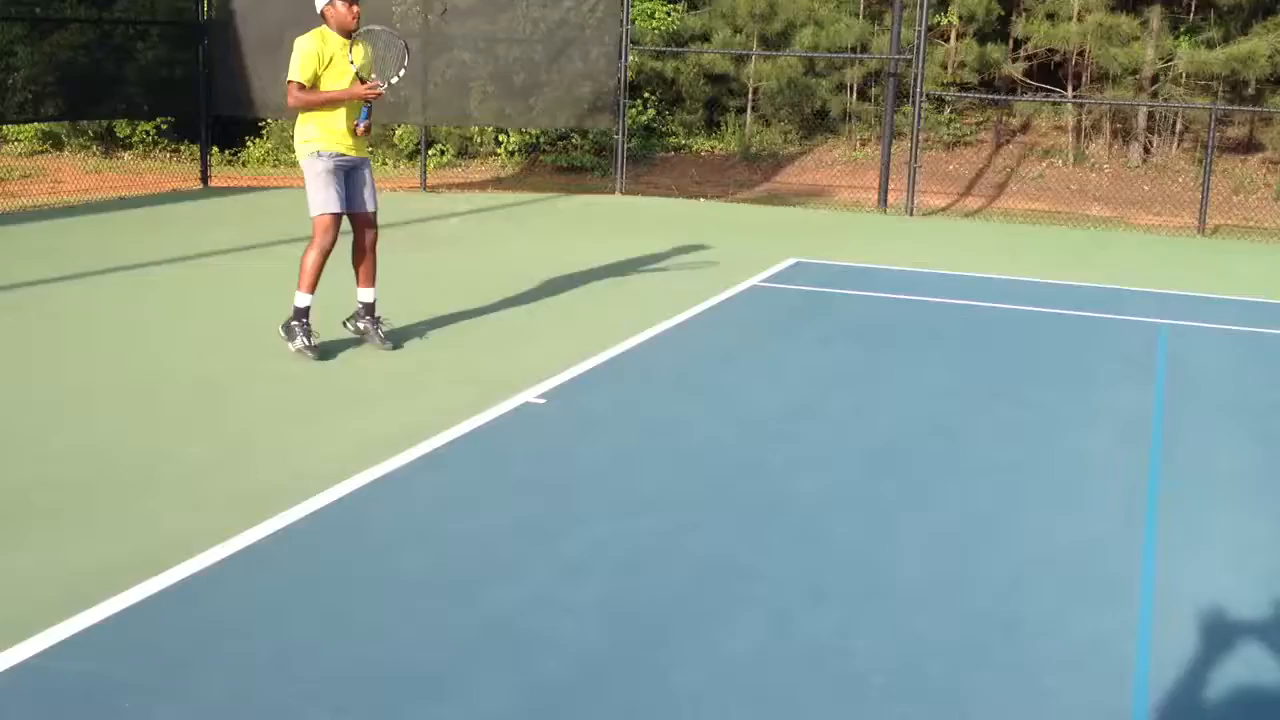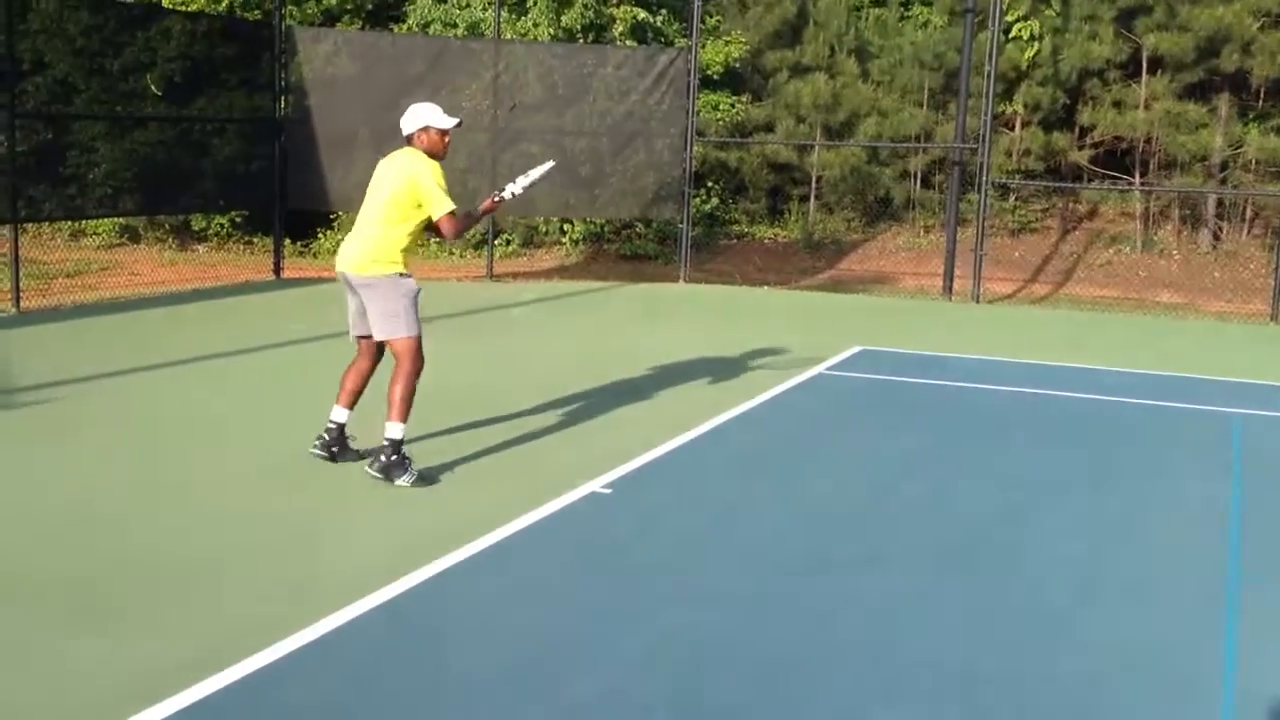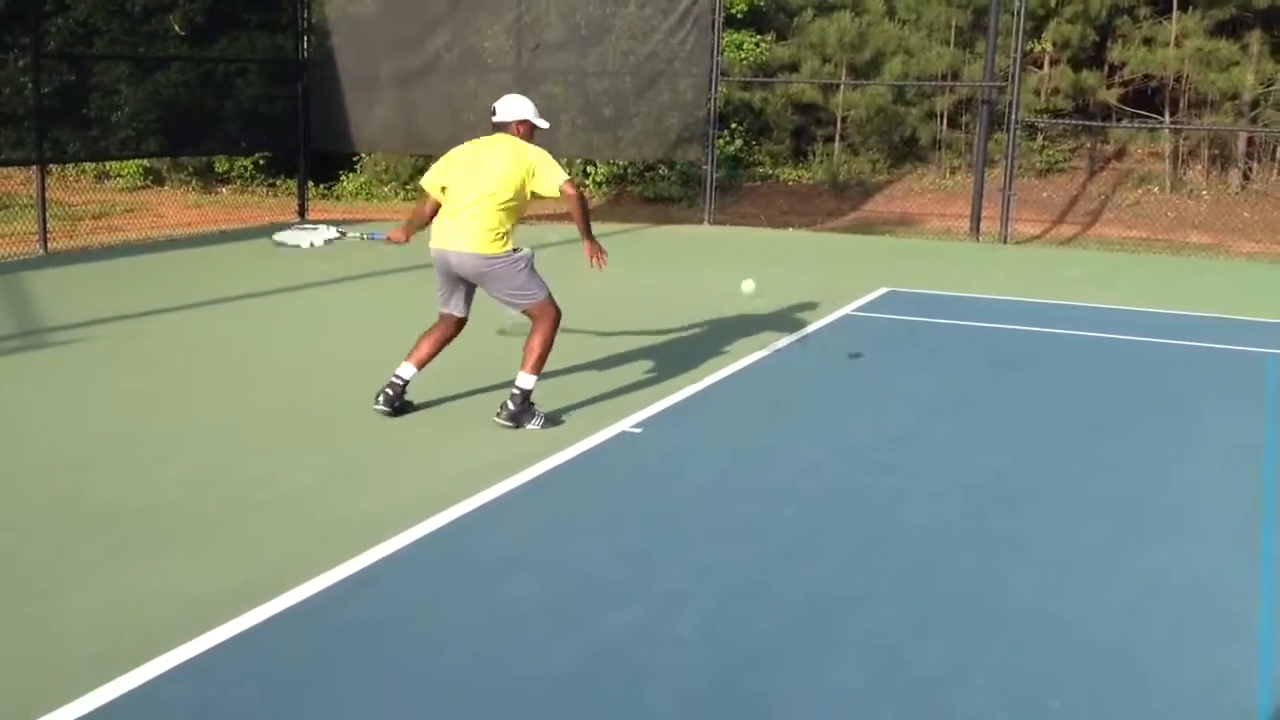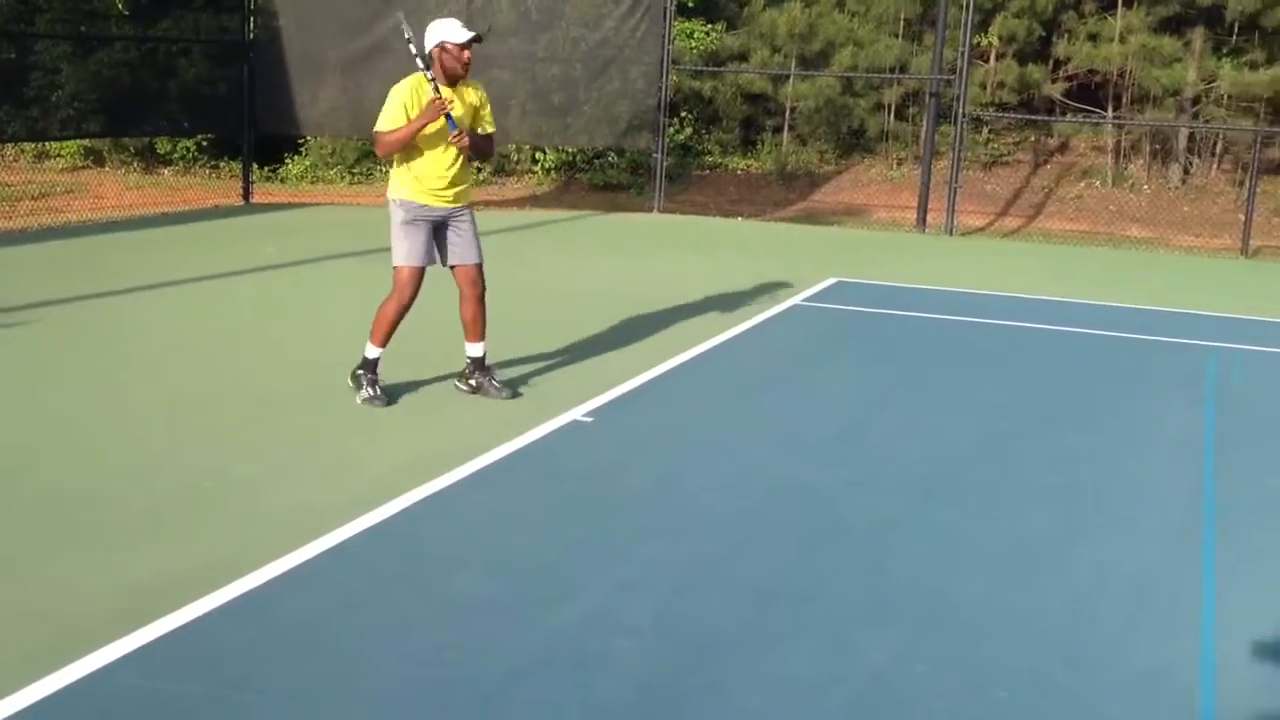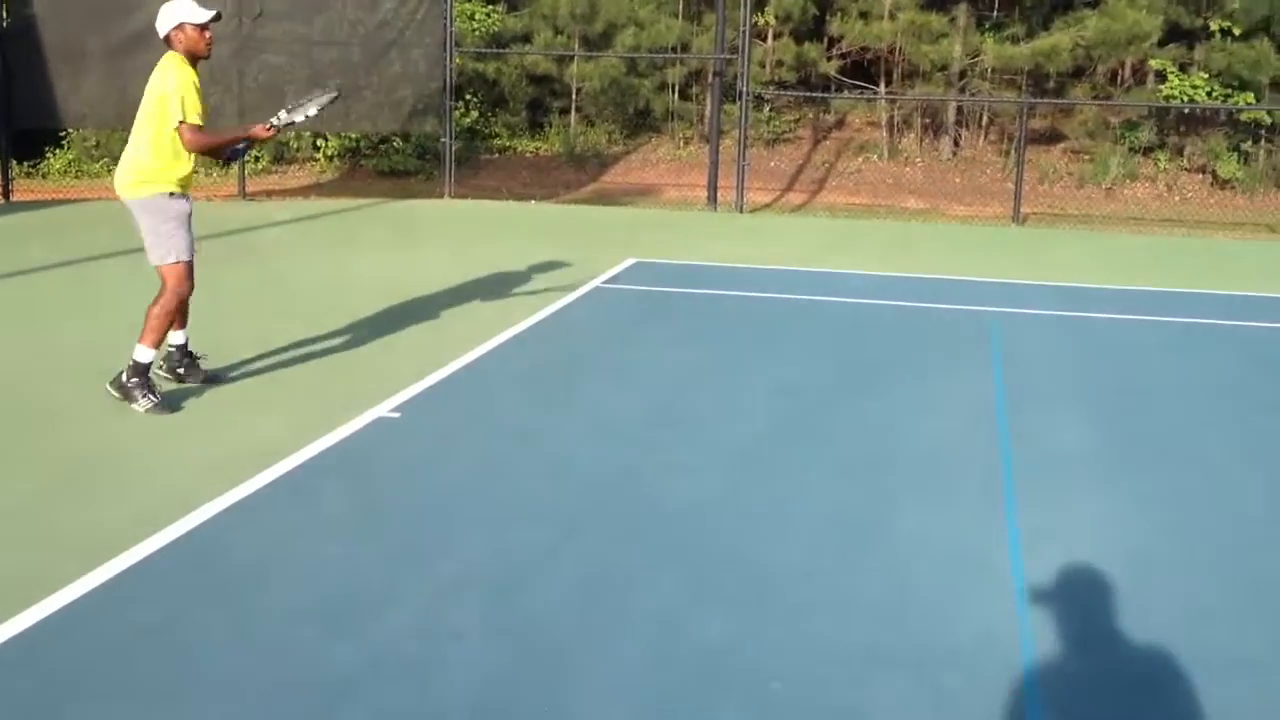
dt=1s
person 1, frame 1
right shoulder: (311, 43)
right elbow: (295, 98)
left wrist: (365, 118)
right wrist: (349, 92)
left hip: (354, 153)
right hip: (321, 151)
left knee: (368, 231)
right knee: (326, 233)
left ankle: (364, 315)
right ankle: (297, 321)
person 1, frame 2
left shoulder: (391, 161)
right shoulder: (426, 168)
right elbow: (452, 228)
left wrist: (433, 215)
right wrist: (482, 211)
left hip: (351, 263)
right hip: (379, 269)
left knee: (368, 354)
right knee: (410, 358)
left ankle: (331, 437)
right ankle: (390, 454)
person 1, frame 3
left shoulder: (465, 152)
right shoulder: (530, 154)
left elbow: (427, 204)
right elbow: (572, 195)
left wrist: (404, 230)
right wrist: (588, 239)
left hip: (443, 249)
right hip: (483, 251)
left knee: (448, 324)
right knee: (548, 316)
left ankle: (392, 390)
right ankle: (516, 404)
person 1, frame 4
left shoulder: (474, 94)
right shoulder: (408, 89)
left elbow: (487, 149)
right elbow: (383, 147)
left wrist: (471, 143)
right wrist: (427, 119)
left hip: (454, 205)
right hip: (411, 203)
left knee: (474, 285)
right knee: (406, 290)
left ankle: (475, 371)
right ankle: (365, 370)
person 1, frame 5
left shoulder: (177, 70)
right shoulder: (179, 75)
right elbow: (193, 141)
left wrist: (222, 149)
right wrist: (249, 134)
left hip: (157, 186)
right hip: (154, 189)
left knee: (176, 277)
right knee: (178, 285)
left ankle: (178, 358)
right ankle: (133, 376)
